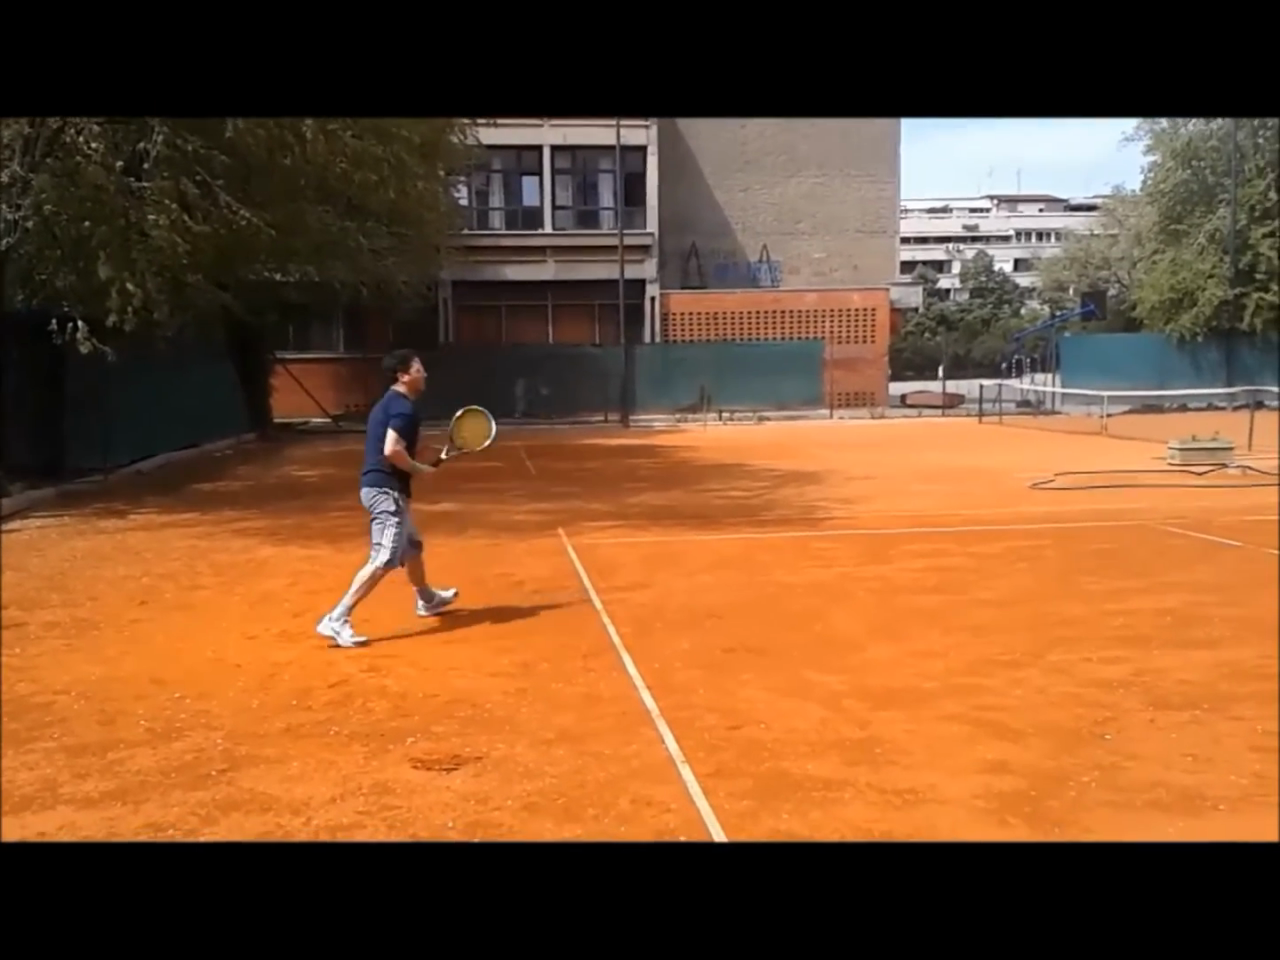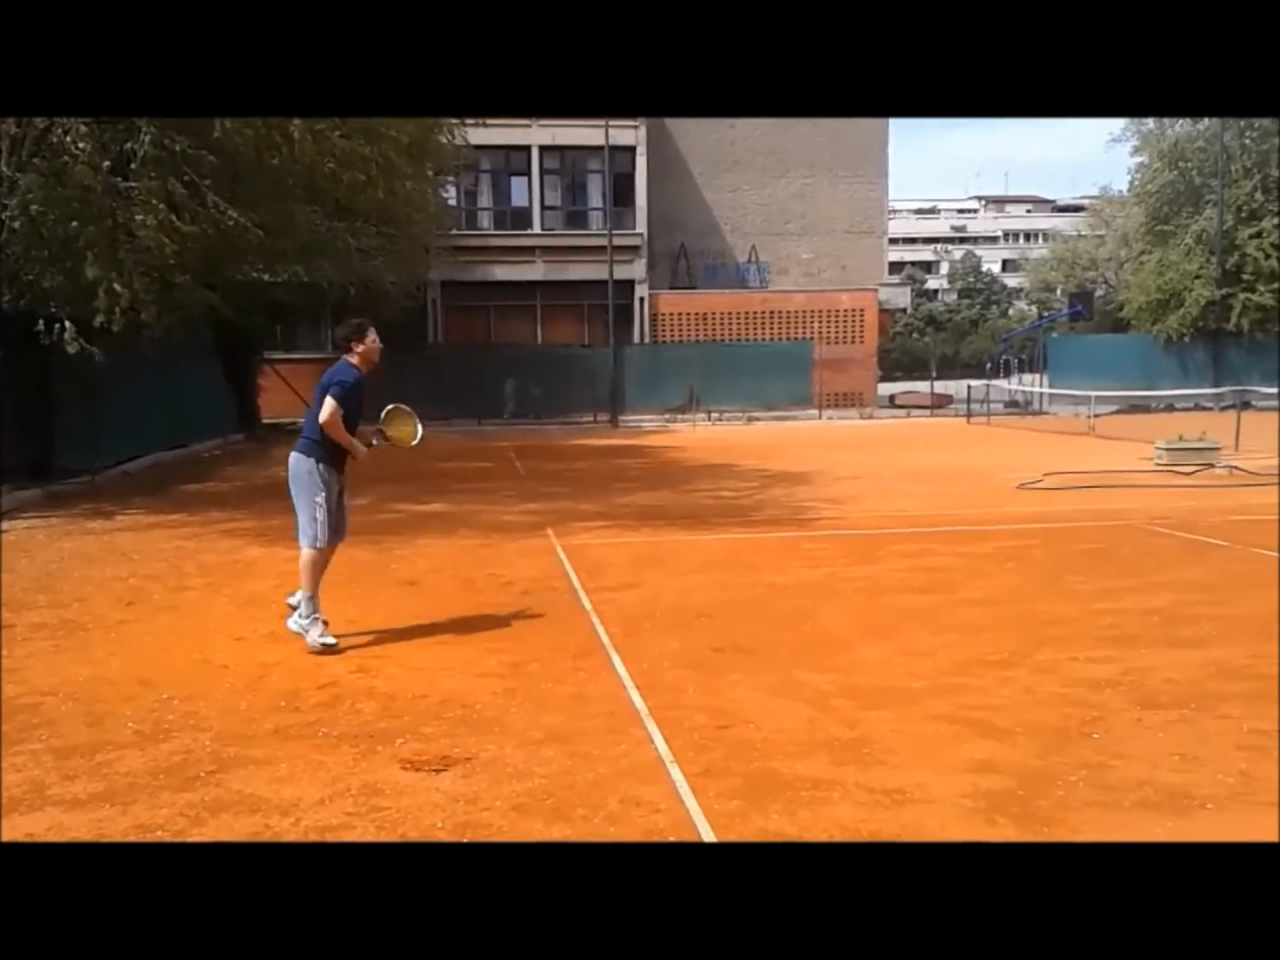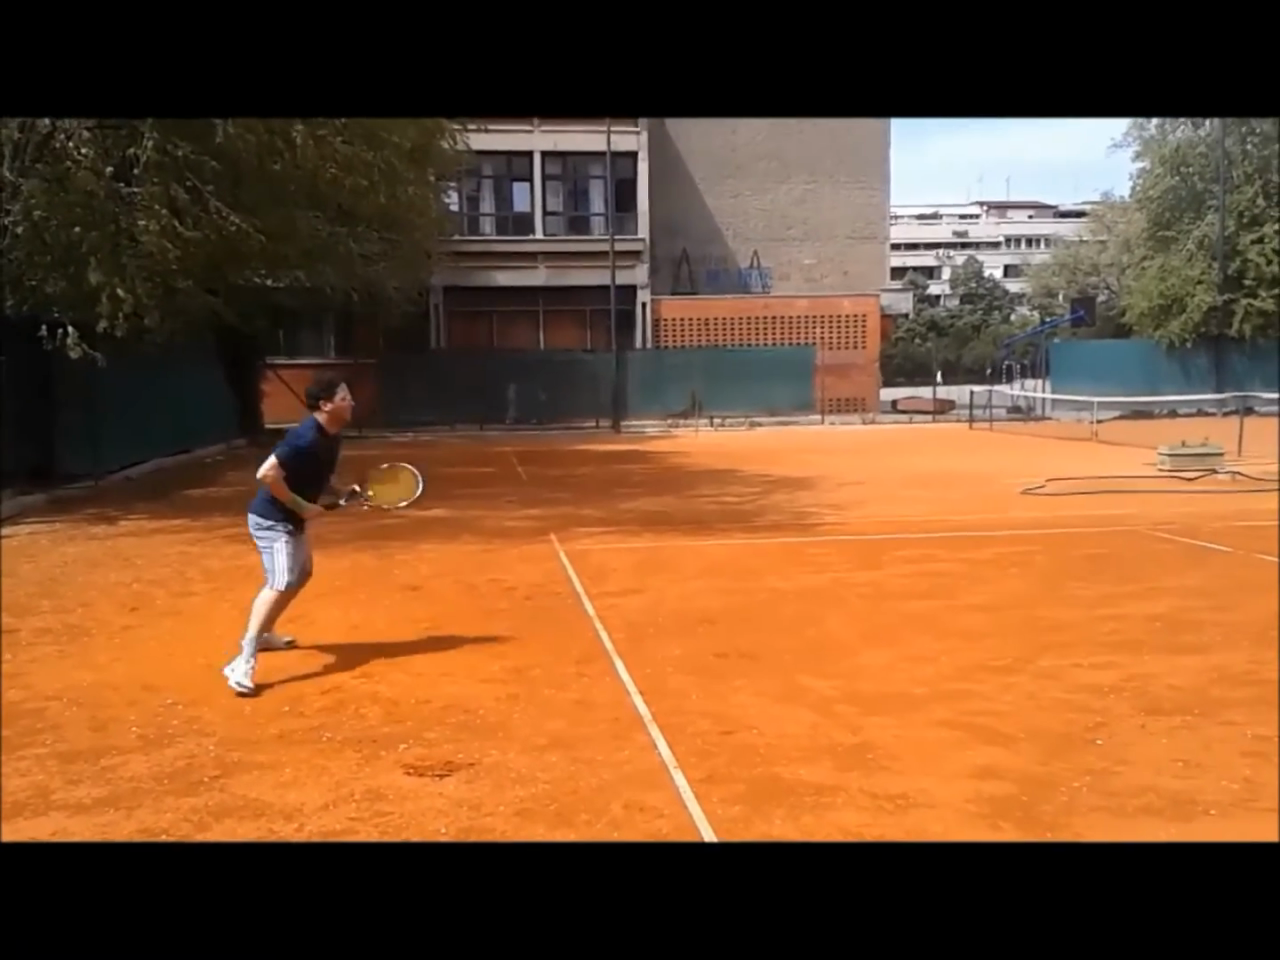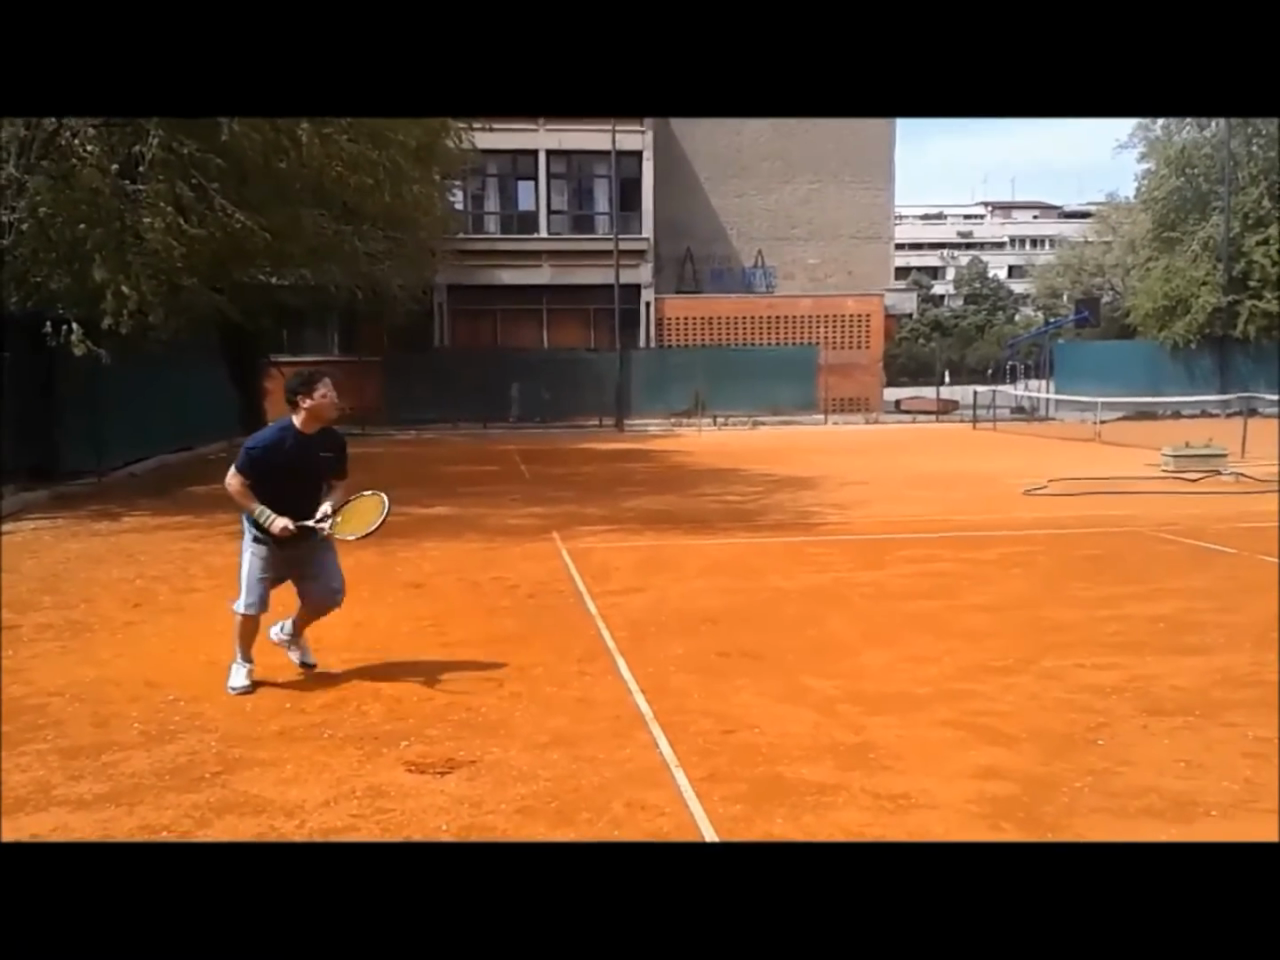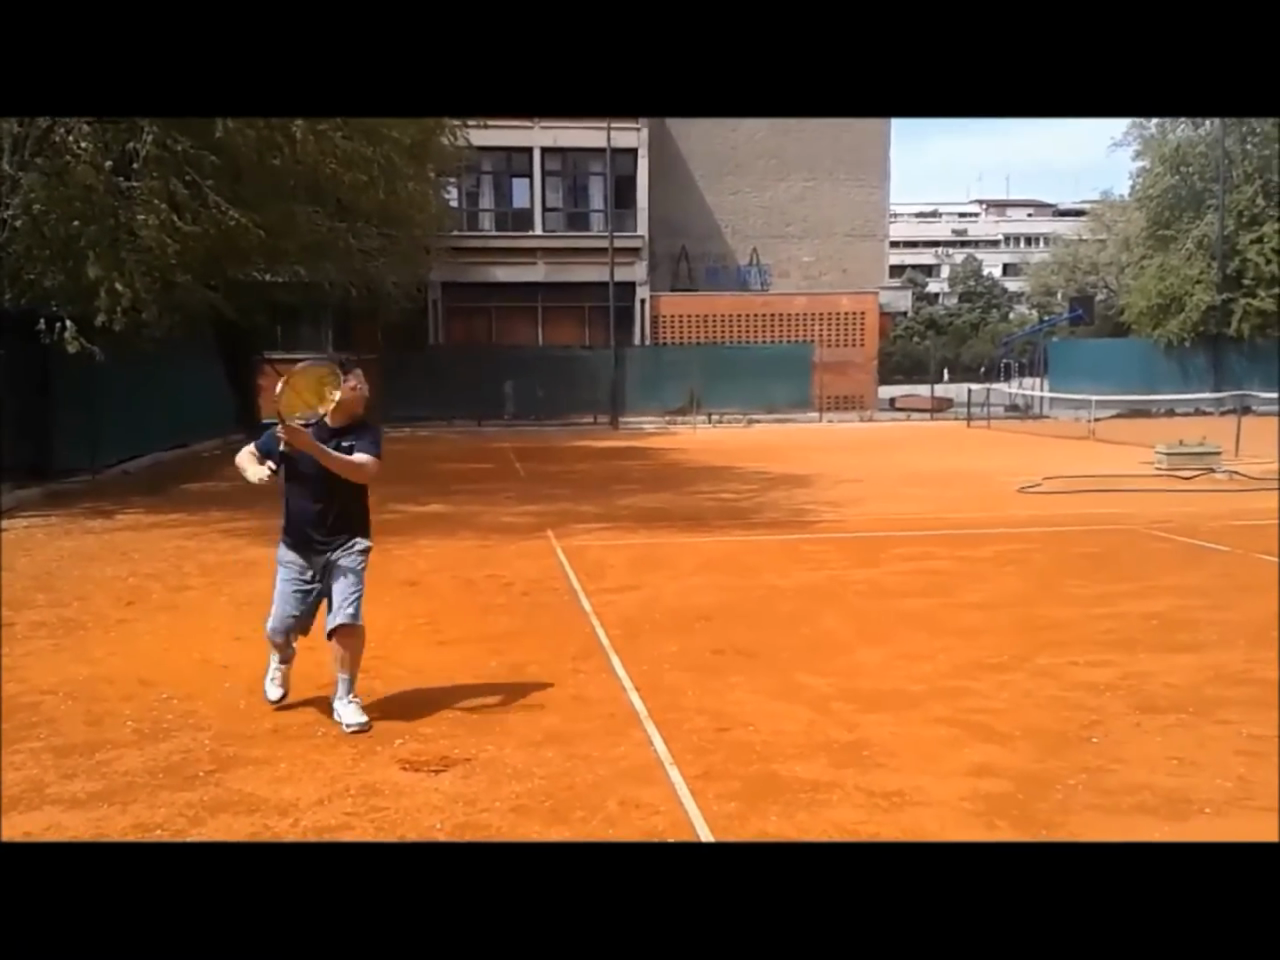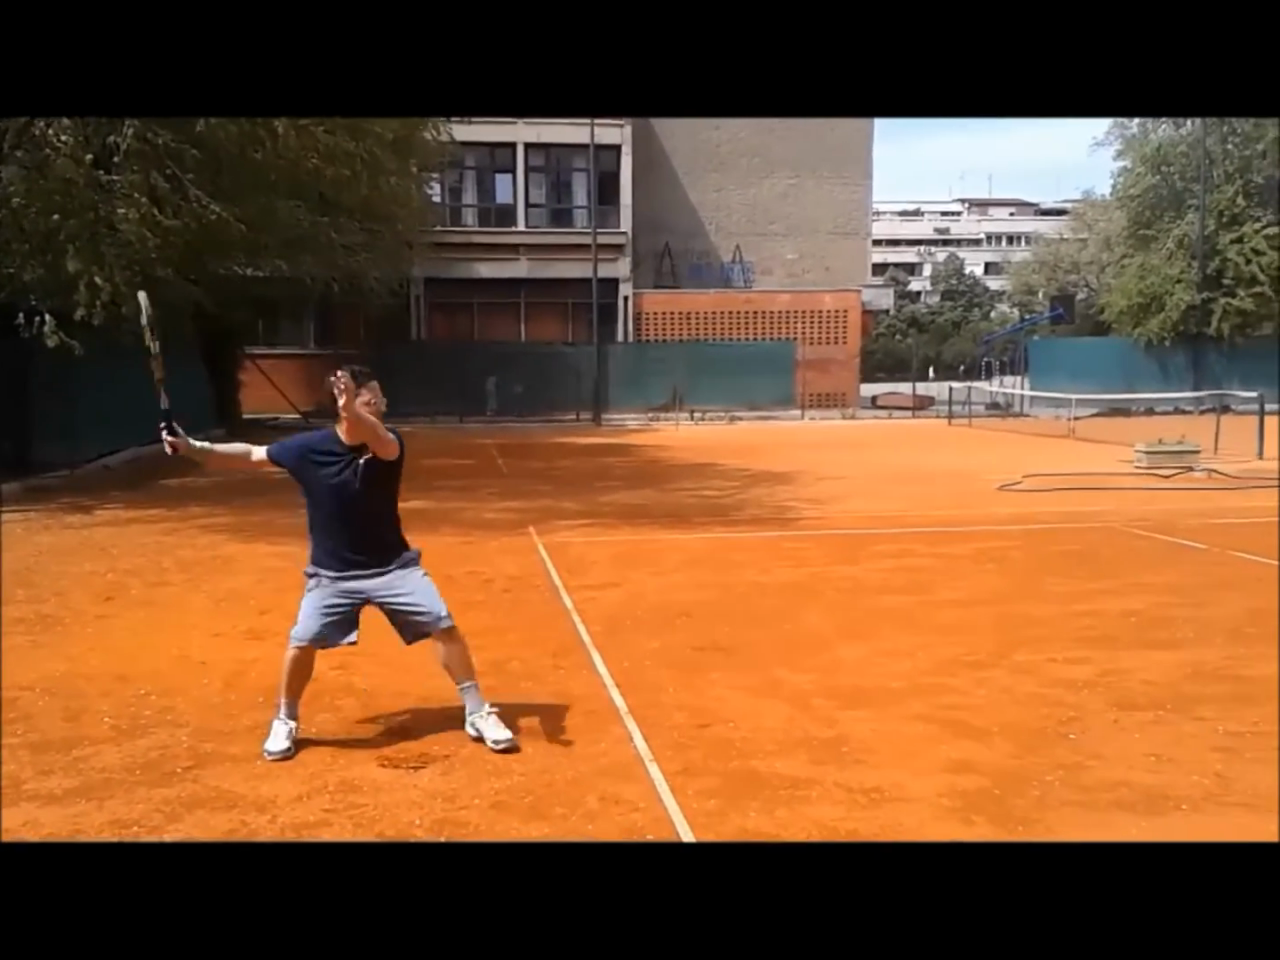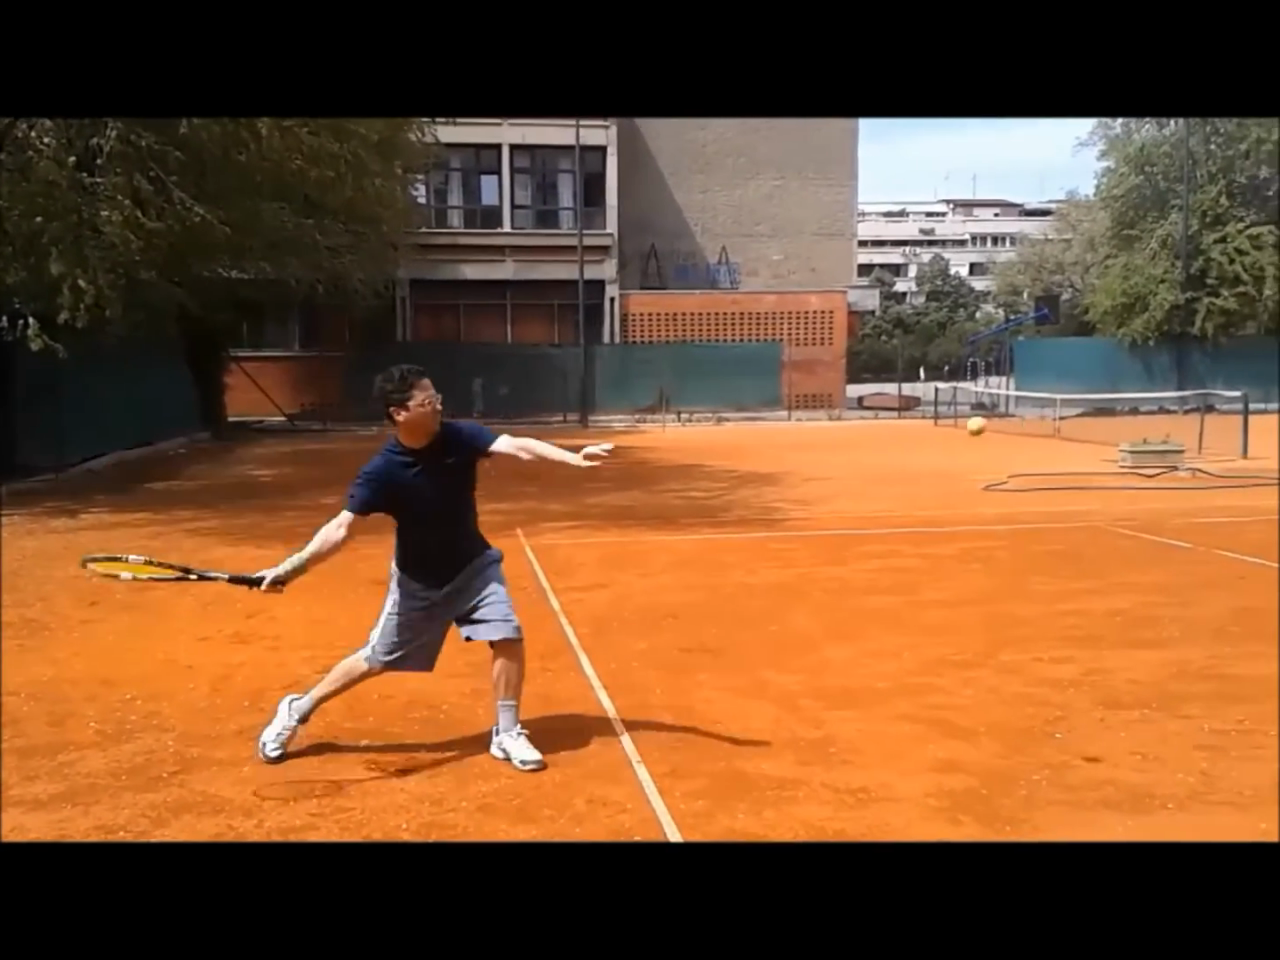
dt=0.3s
person 1, frame 1
left shoulder: (389, 403)
right shoulder: (403, 408)
right elbow: (392, 451)
left wrist: (414, 466)
right wrist: (420, 469)
left hip: (378, 486)
right hip: (385, 489)
left knee: (411, 545)
right knee: (386, 556)
left ankle: (428, 599)
right ankle: (336, 620)
person 1, frame 2
left shoulder: (344, 374)
right shoulder: (350, 377)
right elbow: (327, 418)
left wrist: (361, 433)
right wrist: (354, 447)
left hip: (324, 462)
right hip: (314, 462)
left knee: (333, 535)
right knee: (316, 539)
left ankle: (303, 597)
right ankle: (306, 615)
person 1, frame 3
left shoulder: (331, 439)
right shoulder: (305, 438)
right elbow: (266, 475)
left wrist: (341, 492)
right wrist: (301, 505)
left hip: (292, 521)
right hip: (271, 519)
left knee: (299, 576)
right knee: (282, 583)
left ankle: (266, 635)
right ankle: (243, 661)
person 1, frame 4
left shoulder: (334, 441)
right shoulder: (267, 442)
left elbow: (336, 485)
right elbow: (233, 484)
left wrist: (328, 505)
right wrist: (269, 518)
left hip: (309, 532)
right hip: (265, 533)
left knee: (330, 595)
right knee: (250, 606)
left ankle: (290, 632)
right ankle: (242, 664)
person 1, frame 5
left shoulder: (366, 432)
right shoulder: (289, 432)
left elbow: (365, 473)
right elbow: (245, 455)
left wrist: (313, 448)
right wrist: (254, 470)
left hip: (349, 545)
right hip: (299, 547)
left knee: (348, 620)
right knee: (280, 629)
left ankle: (345, 696)
right ankle: (282, 657)
person 1, frame 6
left shoulder: (388, 446)
right shoulder: (307, 448)
left elbow: (382, 442)
right elbow: (253, 454)
left wrist: (355, 414)
right wrist: (194, 448)
left hip: (391, 565)
right hip: (332, 572)
left knee: (443, 625)
right knee: (302, 644)
left ankle: (478, 713)
right ankle: (285, 720)
person 1, frame 7
left shoulder: (458, 435)
right shoulder: (381, 472)
left elbow: (516, 446)
right elbow: (340, 528)
left wrist: (573, 456)
right wrist: (290, 568)
left hip: (474, 567)
right hip: (423, 583)
left knee: (507, 640)
right knee: (373, 661)
left ankle: (506, 733)
right ankle: (296, 711)
